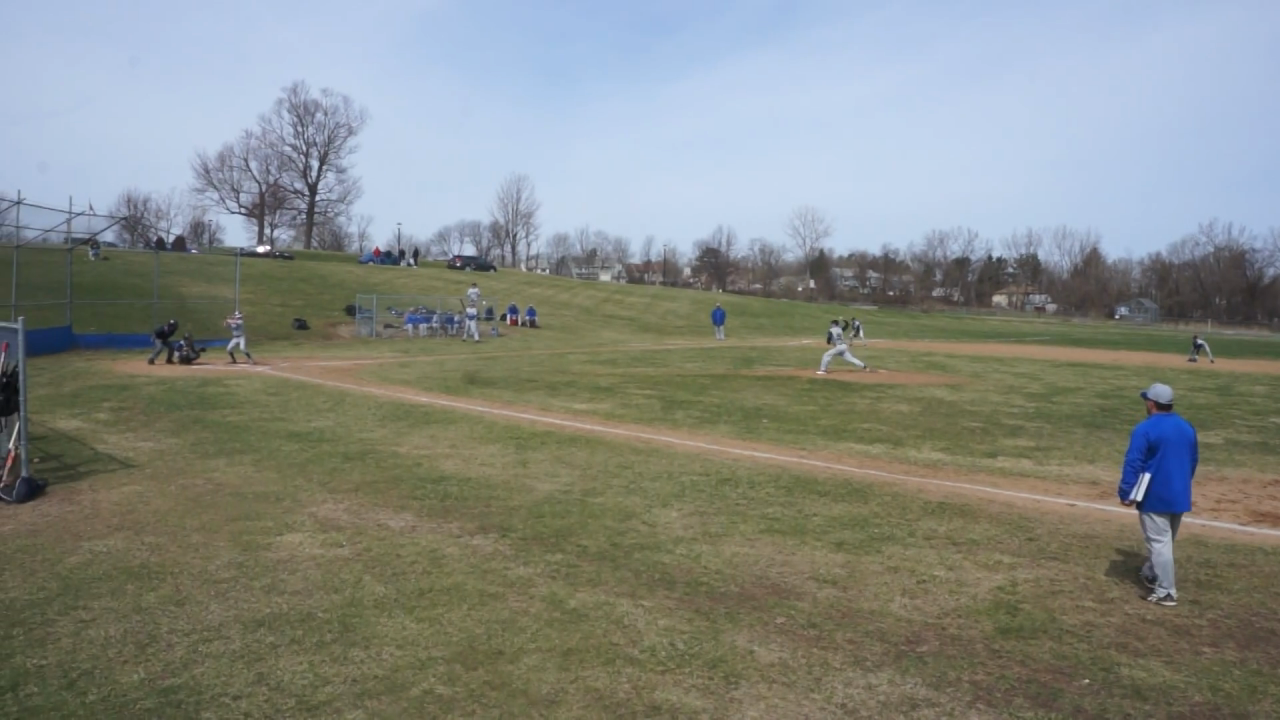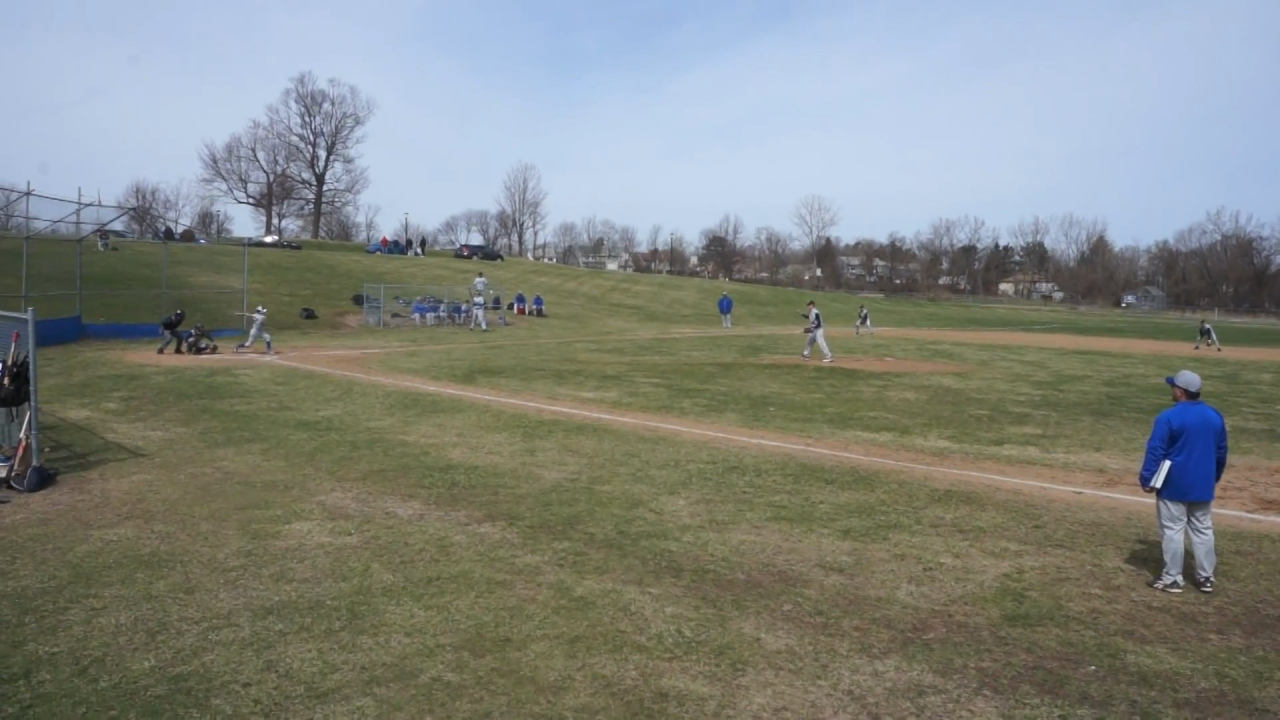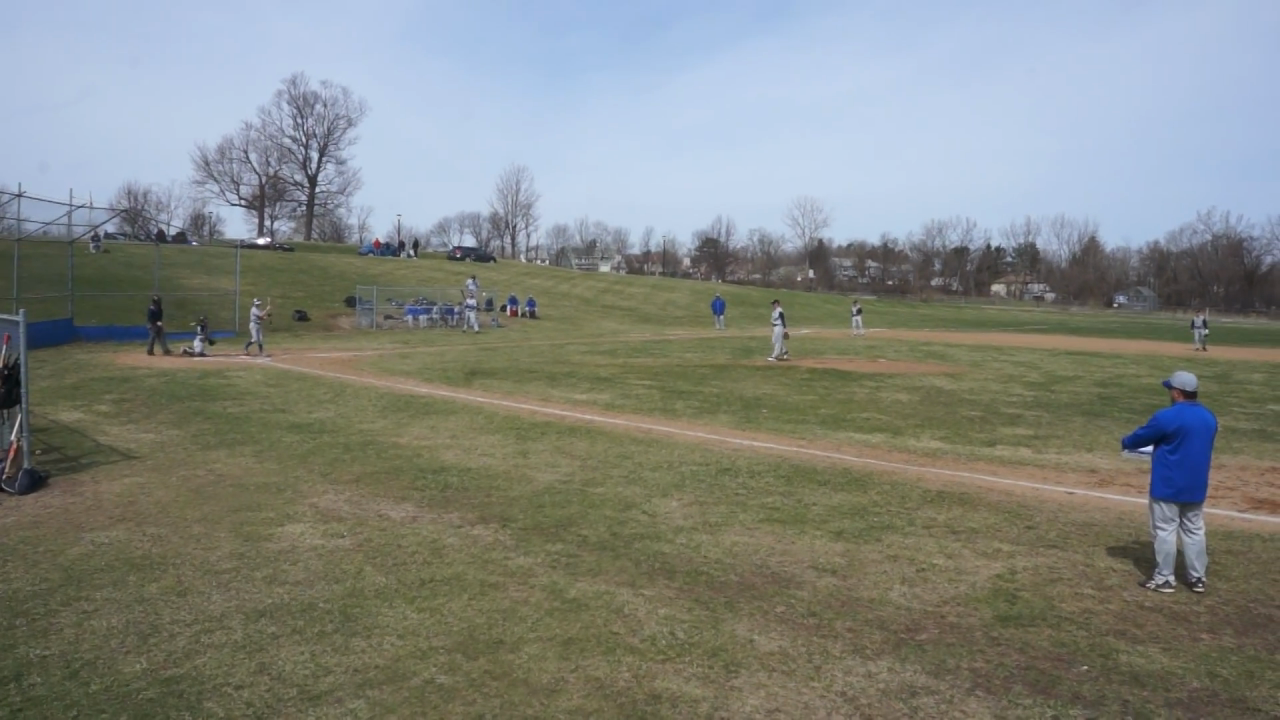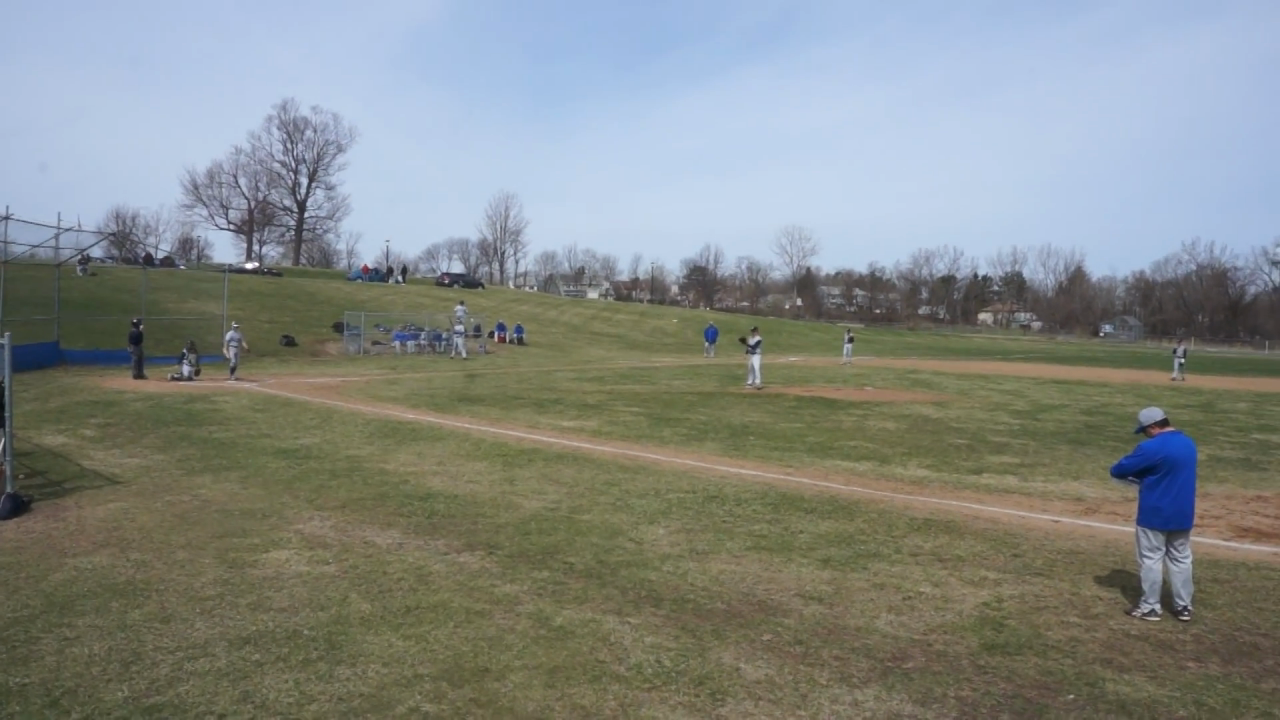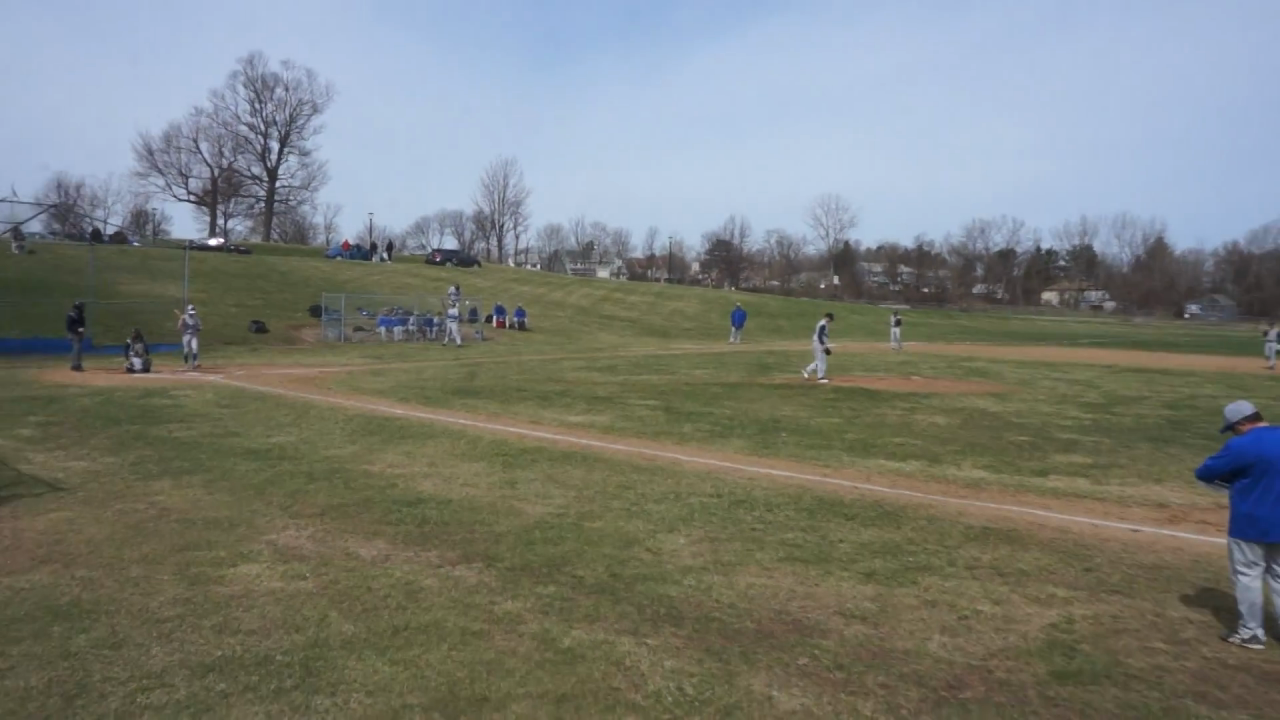
dt=1s
person 1, frame 1
left shoulder: (1145, 429)
right shoulder: (1187, 427)
left elbow: (1133, 464)
right elbow: (1193, 461)
left wrist: (1126, 493)
left hip: (1155, 497)
right hip: (1180, 495)
left knee: (1159, 542)
right knee: (1166, 539)
left ankle: (1165, 592)
right ankle: (1150, 575)
person 1, frame 2
left shoulder: (1169, 417)
right shoulder: (1215, 417)
left elbow: (1155, 451)
right elbow: (1222, 451)
left wrist: (1146, 479)
right wrist: (1215, 476)
left hip: (1174, 486)
right hip: (1203, 486)
left knee: (1172, 531)
right knee: (1203, 530)
left ankle: (1172, 579)
right ankle: (1206, 578)
person 1, frame 3
left shoulder: (1167, 416)
right shoulder: (1209, 418)
left elbow: (1141, 437)
left wrist: (1125, 443)
left hip: (1167, 486)
right hip: (1196, 486)
left knee: (1165, 531)
right knee: (1194, 531)
left ankle: (1164, 579)
right ankle: (1198, 578)
person 1, frame 4
left shoulder: (1151, 447)
right shoulder: (1189, 444)
left elbow: (1120, 469)
left wrist: (1114, 471)
left hip: (1154, 515)
right hip: (1182, 514)
left knee: (1151, 560)
right knee: (1181, 559)
left ankle: (1150, 607)
right ankle: (1183, 606)
person 1, frame 5
left shoulder: (1241, 445)
left elbow: (1205, 472)
left wrist: (1211, 475)
left hip: (1250, 526)
left knee: (1248, 576)
left ankle: (1251, 633)
